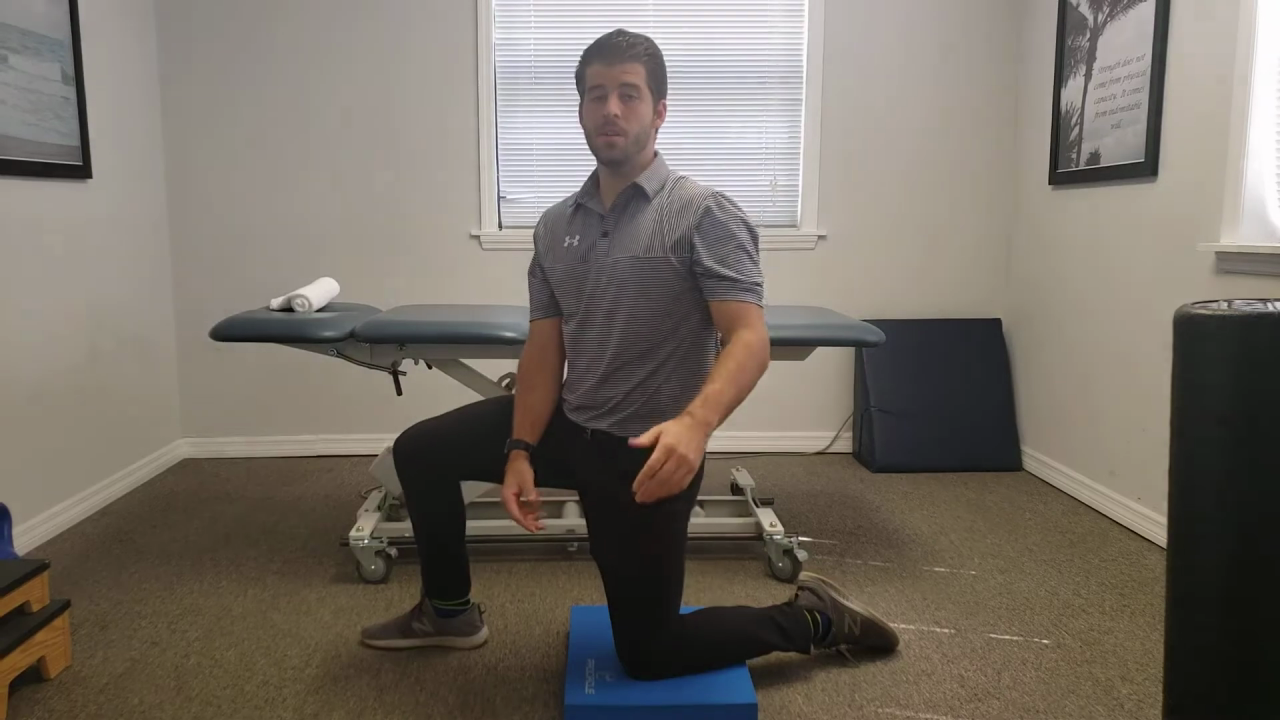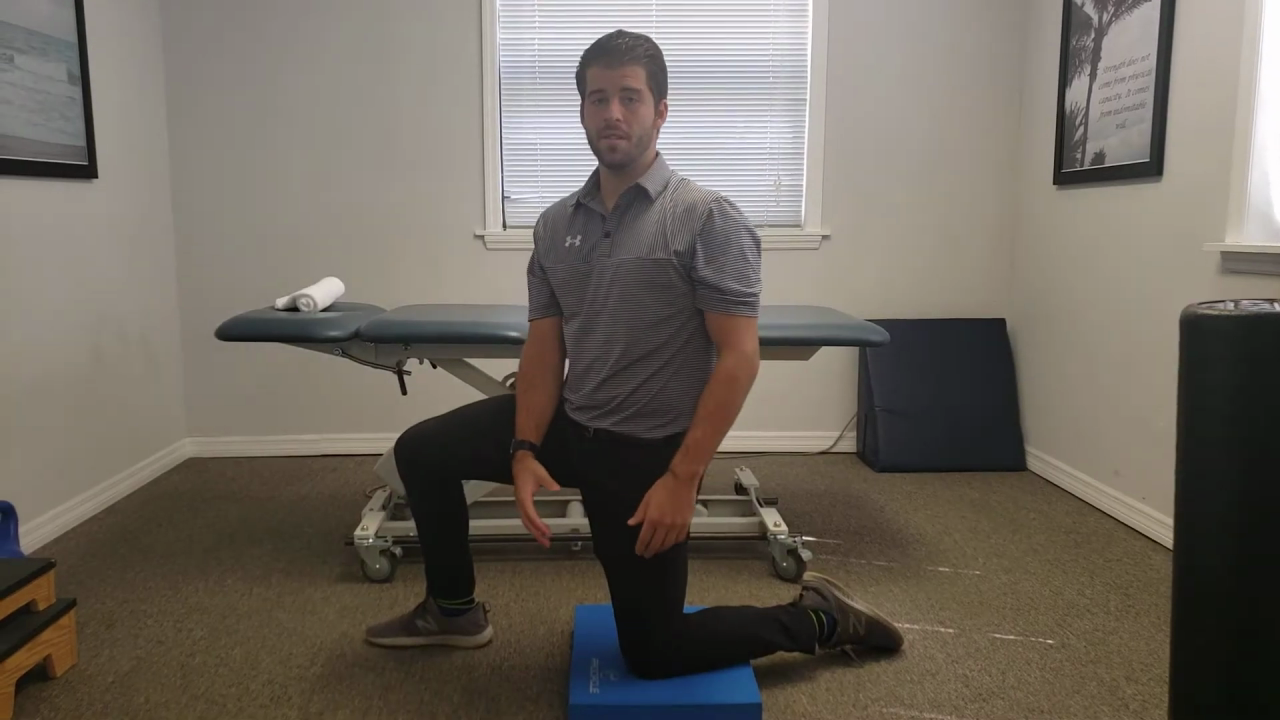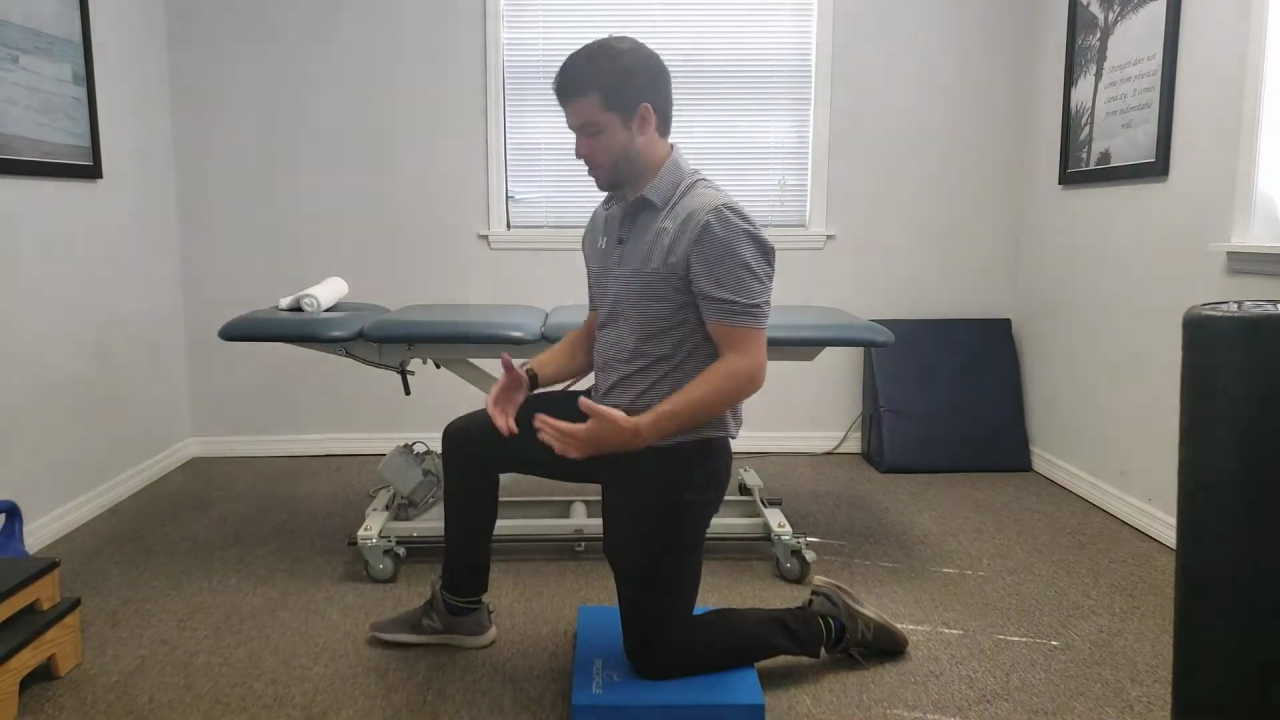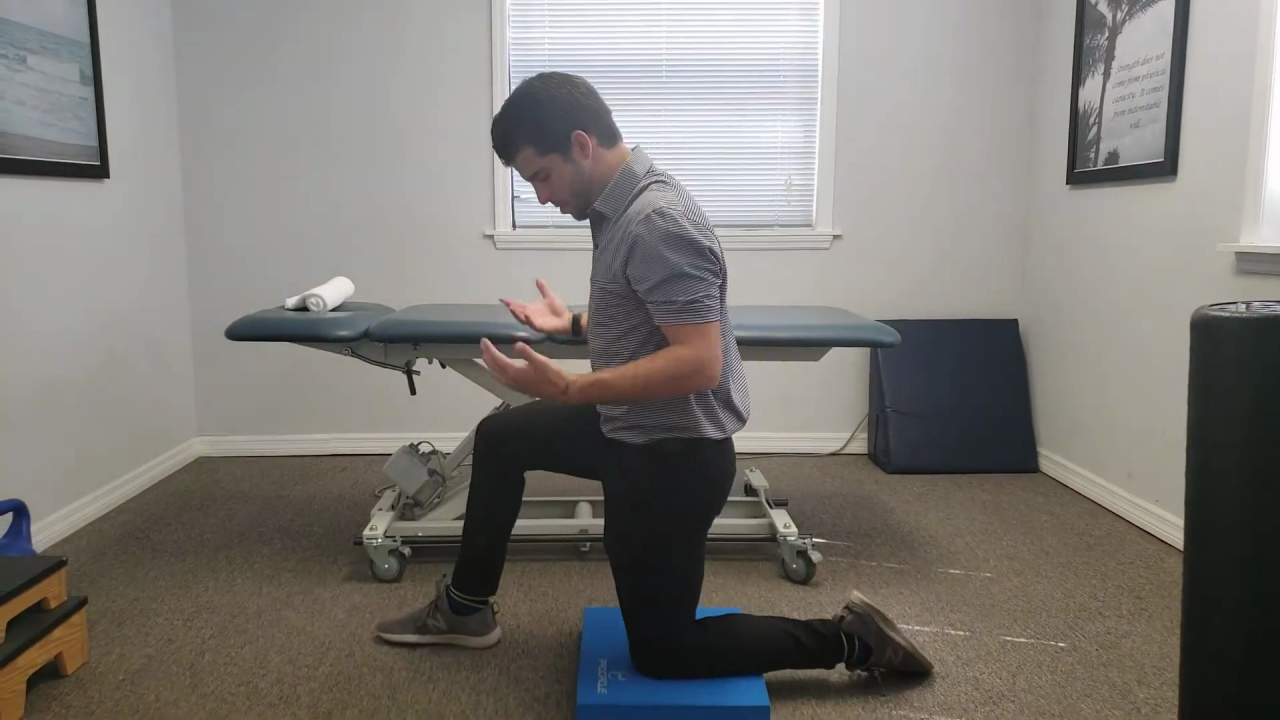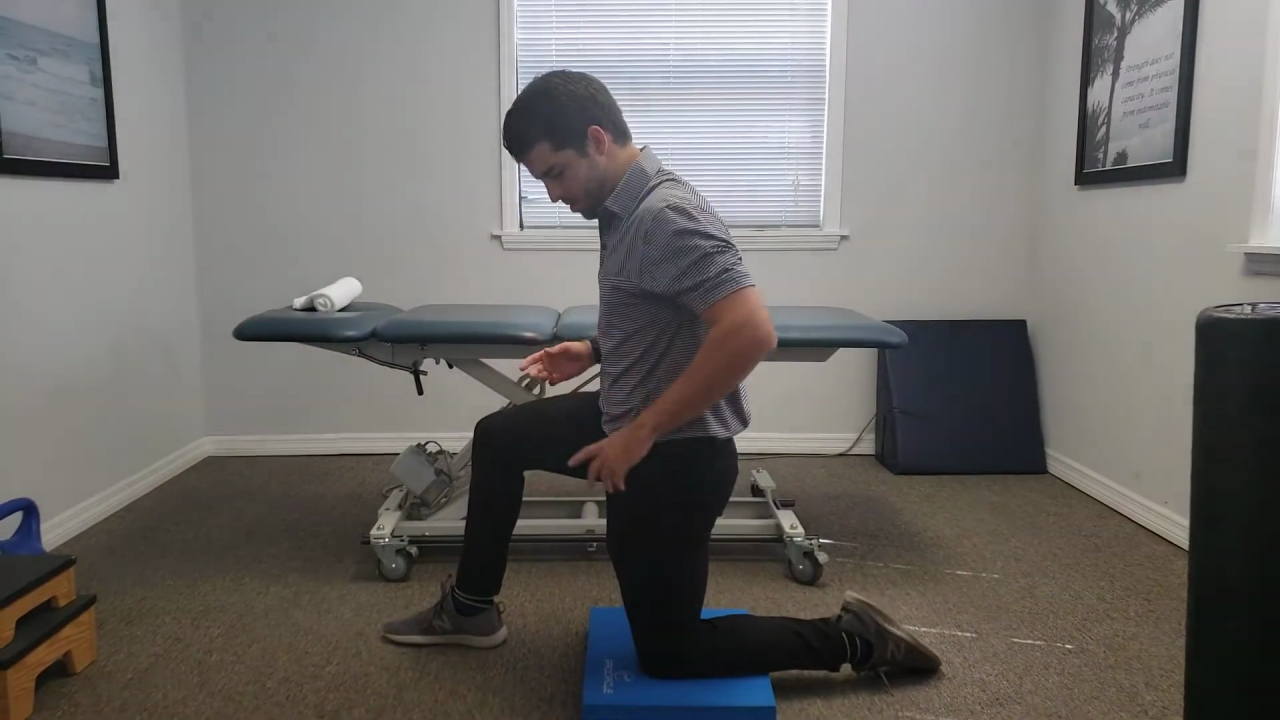
dt=1s
person 1, frame 1
left shoulder: (704, 215)
right shoulder: (556, 225)
left elbow: (749, 339)
right elbow: (545, 348)
left wrist: (692, 423)
right wrist: (519, 451)
left hip: (648, 451)
right hip: (571, 425)
left knee: (649, 655)
right knee: (420, 451)
left ankle: (815, 617)
right ankle: (450, 612)
person 1, frame 2
left shoulder: (706, 219)
right shoulder: (555, 224)
left elbow: (738, 357)
right elbow: (544, 348)
left wrist: (682, 476)
right wrist: (524, 452)
left hip: (648, 450)
right hip: (571, 425)
left knee: (653, 652)
right knee: (421, 451)
left ankle: (819, 618)
right ankle: (454, 609)
person 1, frame 3
left shoulder: (713, 223)
right shoulder: (607, 216)
left elbow: (744, 369)
left wrist: (636, 432)
right wrist: (532, 376)
left hip: (674, 456)
right hip: (612, 425)
left knee: (657, 654)
right knee: (467, 439)
left ankle: (826, 624)
right ankle: (460, 609)
person 1, frame 4
left shoulder: (658, 222)
right shoulder: (623, 206)
left elbow: (699, 364)
left wrist: (568, 390)
right wrist: (573, 322)
left hip: (675, 455)
right hip: (632, 429)
left knee: (662, 651)
right knee: (499, 439)
left ankle: (847, 638)
right ankle: (465, 608)
person 1, frame 5
left shoulder: (666, 217)
right shoulder: (629, 206)
left elbow: (751, 331)
left wrist: (643, 433)
right wrist: (593, 351)
left hip: (675, 457)
right hip: (631, 424)
left knee: (668, 652)
right knee: (498, 438)
left ankle: (852, 637)
right ankle: (470, 608)
